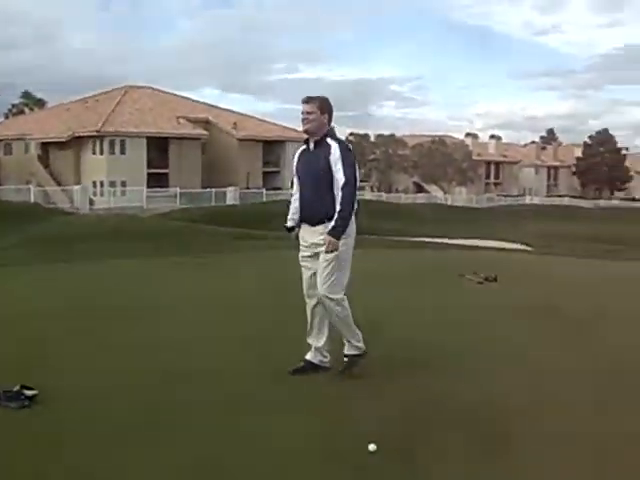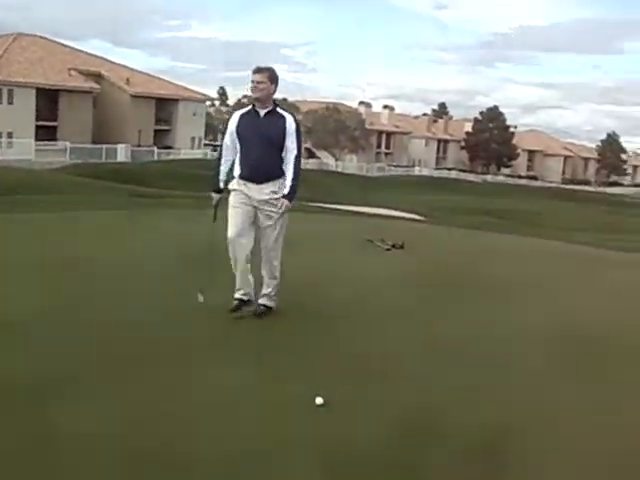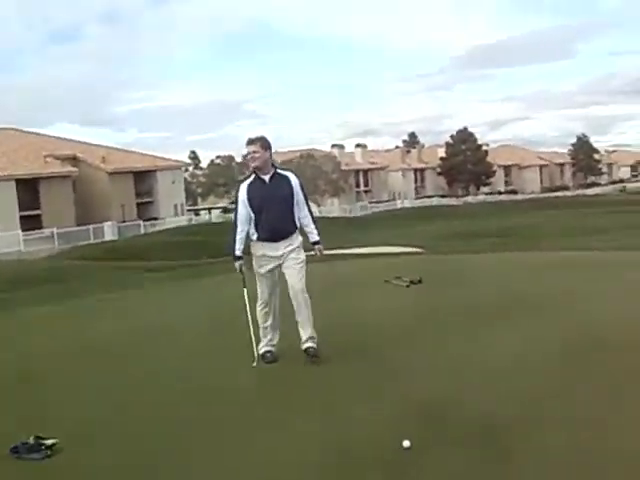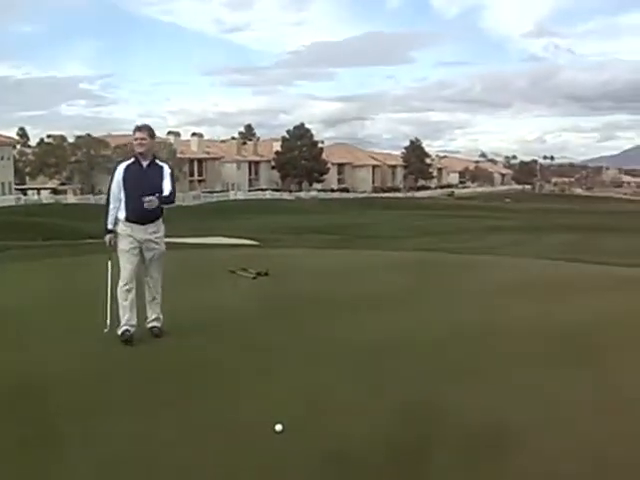
dt=0.5s
person 1, frame 1
left shoulder: (338, 150)
right shoulder: (301, 154)
left elbow: (347, 192)
left wrist: (336, 232)
right wrist: (292, 224)
left hip: (335, 232)
right hip: (308, 232)
left knee: (329, 293)
right knee: (313, 296)
left ankle: (355, 347)
right ankle: (318, 355)
person 1, frame 2
left shoulder: (287, 121)
right shoulder: (238, 118)
left elbow: (293, 159)
right elbow: (227, 153)
left wrist: (289, 194)
right wrist: (218, 186)
left hip: (273, 190)
right hip: (242, 187)
left knee: (270, 248)
right knee: (236, 236)
left ankle: (267, 298)
right ankle: (243, 293)
person 1, frame 3
left shoulder: (290, 179)
right shoulder: (246, 188)
left elbow: (304, 210)
right elbow: (241, 222)
left wrist: (315, 239)
right wrist: (238, 255)
left hip: (292, 245)
right hip: (263, 249)
left knee: (299, 292)
right knee: (266, 300)
left ankle: (309, 342)
right ankle: (267, 346)
person 1, frame 4
left shoulder: (163, 169)
right shoulder: (123, 169)
left elbow: (170, 197)
right elbow: (113, 200)
left wrist: (158, 200)
right wrist: (109, 229)
left hip: (154, 229)
right hip: (127, 229)
left knee: (154, 279)
right knee: (127, 279)
left ankle: (154, 321)
right ankle: (126, 327)
